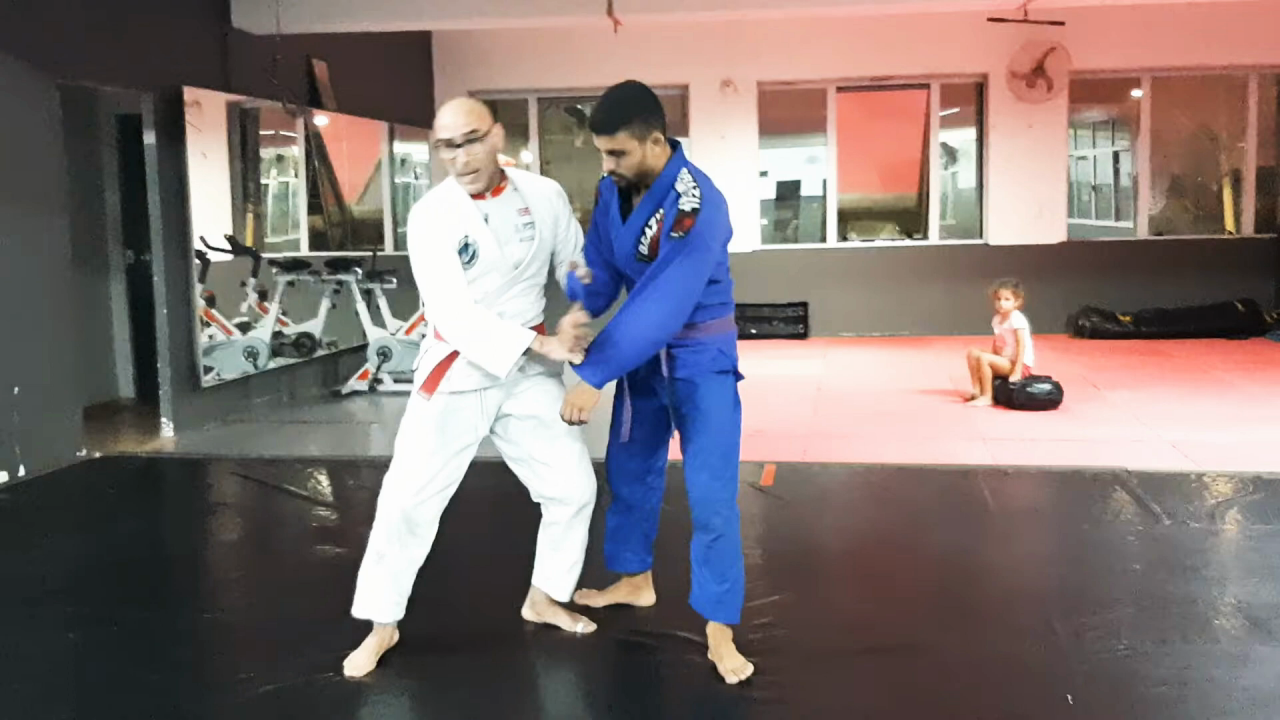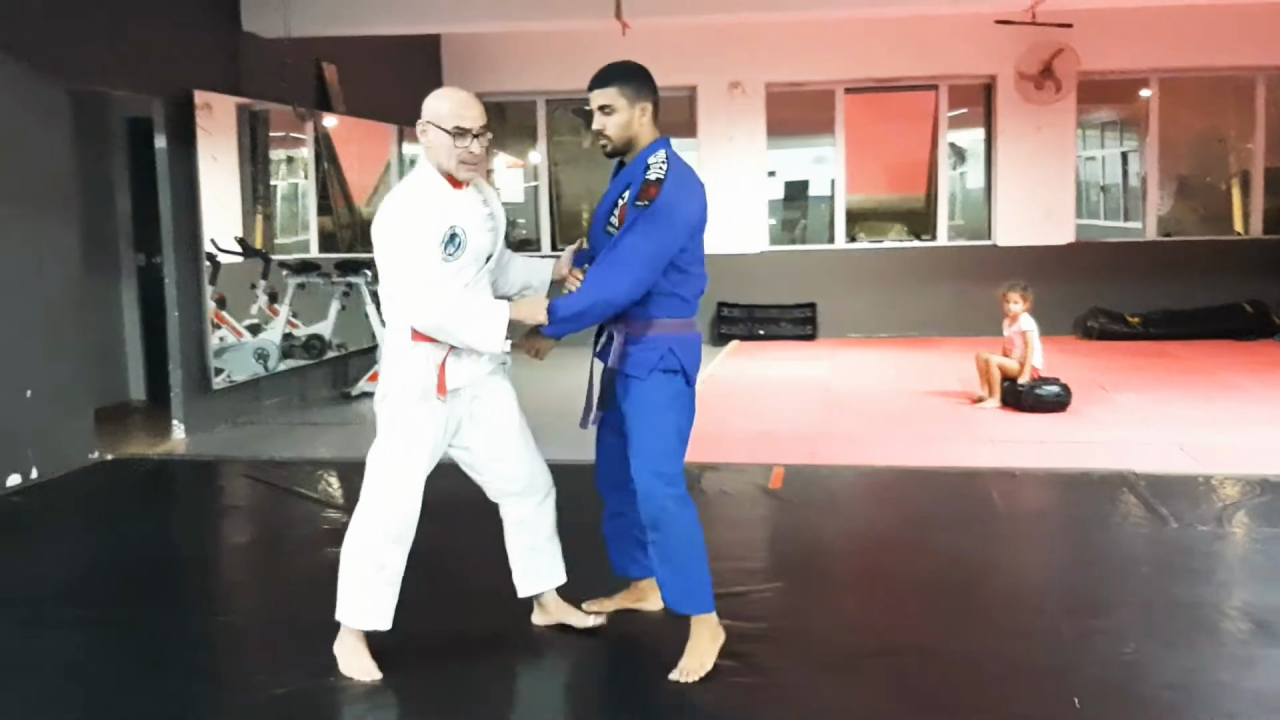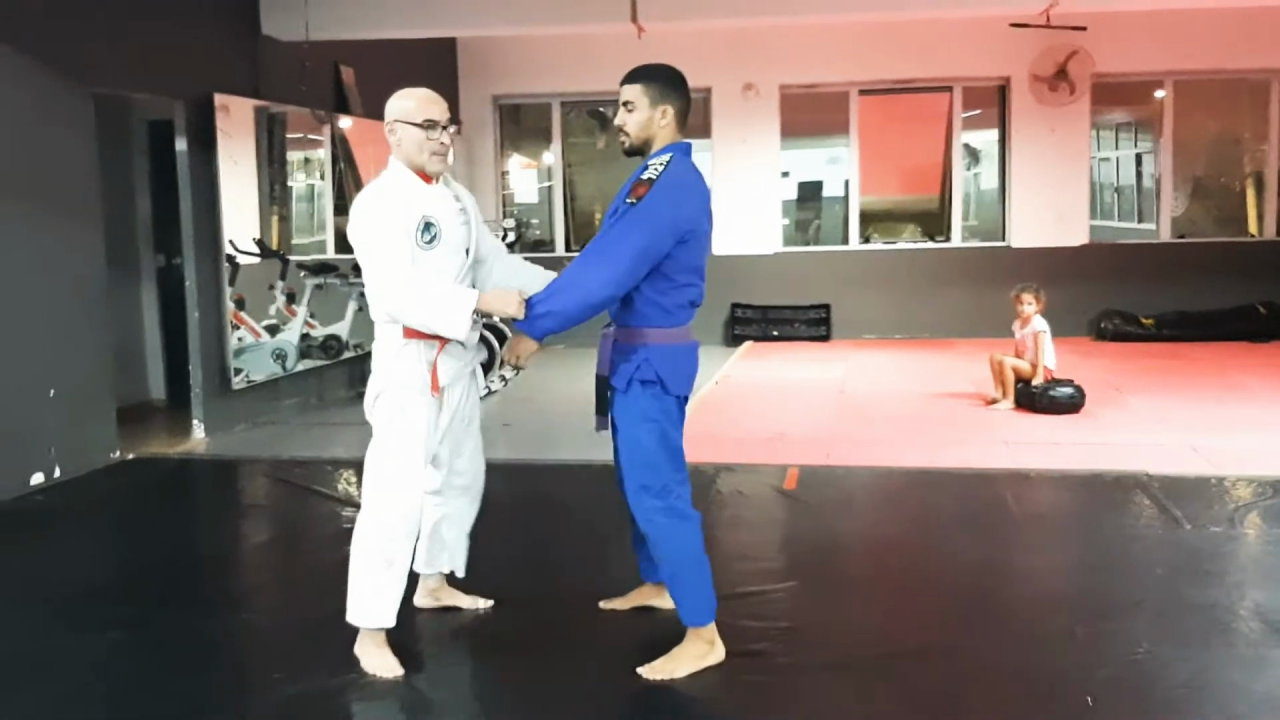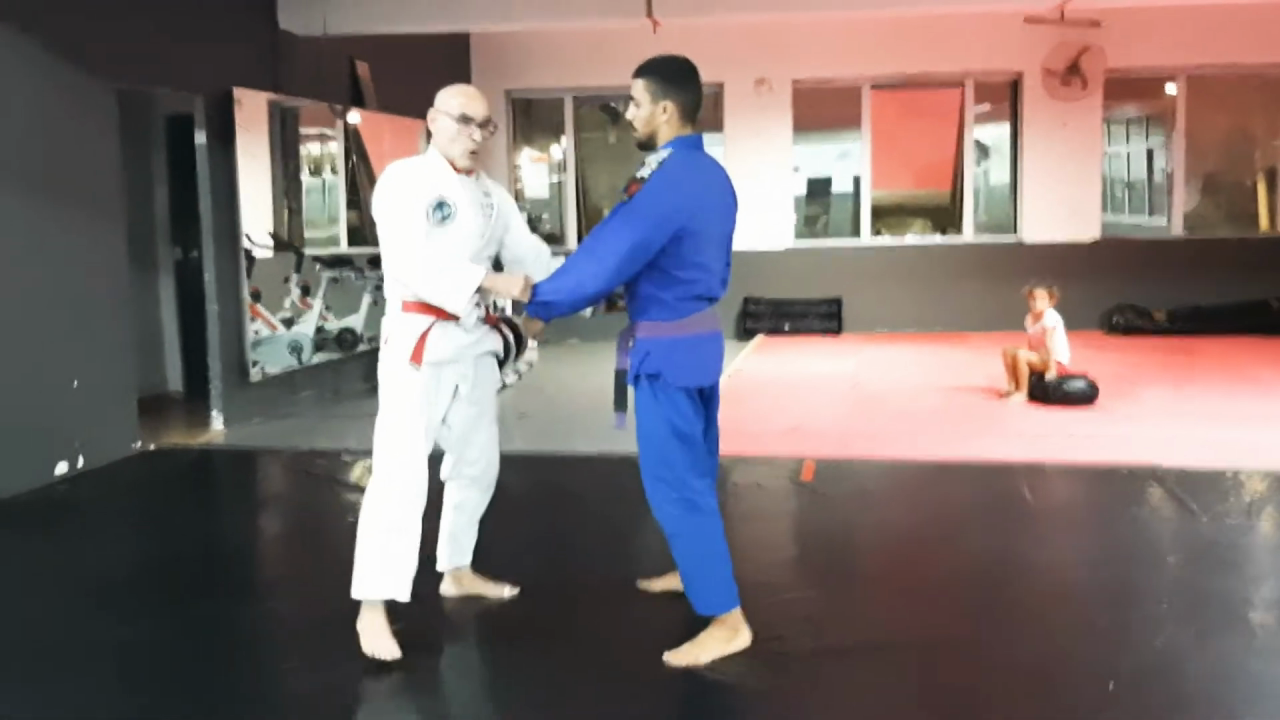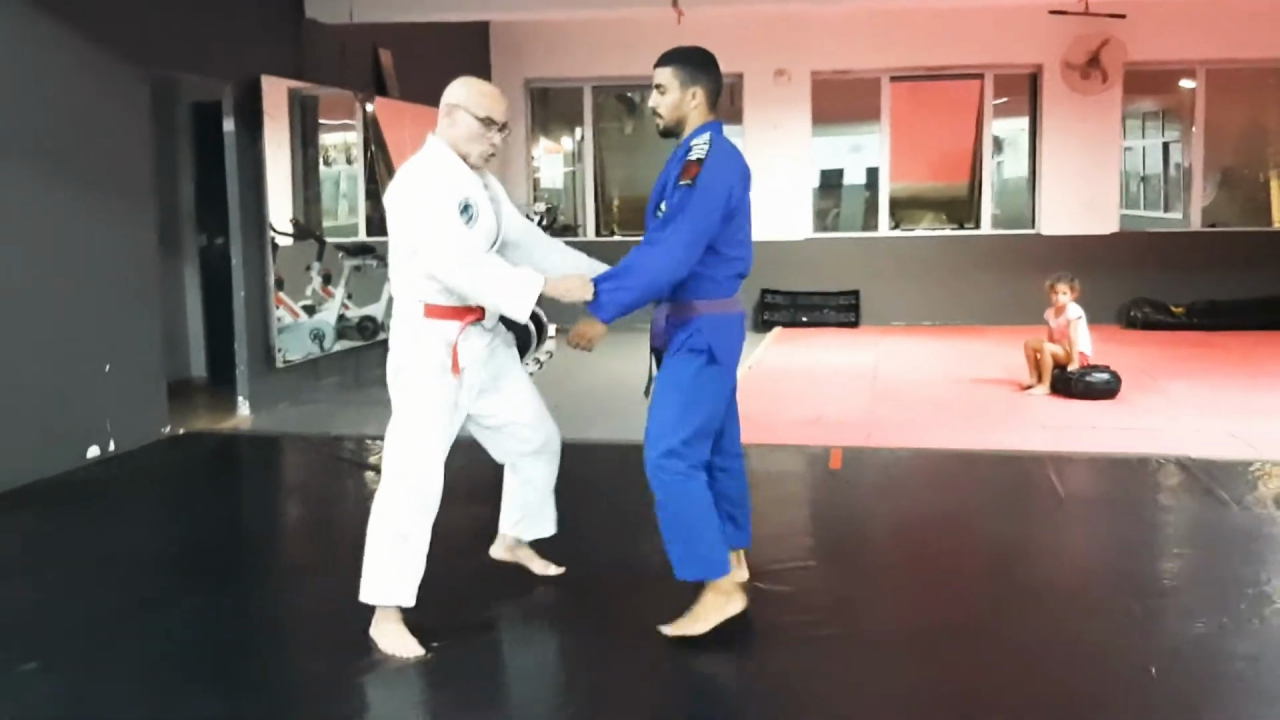
dt=0.4s
person 1, frame 1
left shoulder: (697, 207)
right shoulder: (614, 188)
left elbow: (662, 307)
right elbow: (601, 260)
left wrist: (592, 377)
right wrist: (583, 310)
left hip: (700, 356)
right hip: (644, 351)
left knee: (710, 493)
right knee: (629, 470)
left ankle: (719, 630)
right ankle: (634, 578)
person 1, frame 2
left shoulder: (668, 183)
right shoulder: (628, 177)
left elbow: (625, 279)
right elbow: (606, 259)
left wrist: (549, 325)
right wrist: (577, 275)
left hip: (660, 351)
right hip: (627, 347)
left knee: (657, 486)
right knee: (617, 477)
left ankle: (703, 621)
right ankle: (643, 584)
person 1, frame 3
left shoulder: (663, 184)
right shoulder: (677, 179)
left elbow: (605, 270)
left wrist: (532, 326)
right wrist: (546, 308)
left hip: (649, 357)
right hip: (654, 350)
left knee: (658, 492)
right knee: (645, 481)
left ankle: (703, 635)
right ankle: (660, 583)
person 1, frame 4
left shoulder: (661, 181)
right shoulder: (712, 174)
left elbow: (601, 262)
left wrist: (539, 304)
right wrist: (630, 289)
left hip: (667, 348)
right hip: (698, 338)
left knee: (676, 485)
right knee: (692, 470)
left ankle: (726, 620)
right ankle: (694, 571)
person 1, frame 5
left shoulder: (708, 162)
right shoulder: (698, 157)
left elbow: (669, 257)
right elbow: (668, 247)
left wrist: (601, 312)
right wrist: (605, 288)
left hip: (702, 328)
right hip: (699, 325)
left knee: (670, 455)
right knee: (716, 445)
left ankle: (719, 587)
right ankle: (728, 555)
person 2, frame 1
left shoulder: (545, 196)
right shoulder: (431, 216)
left elbow: (574, 262)
right elbow: (453, 313)
left wrist: (581, 311)
right wrist: (536, 342)
left hip: (527, 373)
right hip: (455, 370)
left knee: (573, 486)
right knee: (409, 496)
left ankle: (542, 598)
right ankle: (384, 624)
person 2, frame 2
left shoulder: (482, 199)
right shoulder: (406, 208)
right elbow: (424, 309)
left wrist: (551, 270)
right wrist: (512, 315)
left hip: (473, 367)
right hip: (418, 370)
left knee: (524, 480)
right knee: (393, 502)
left ankle: (547, 598)
right ankle: (351, 632)
person 2, frame 3
left shoulder: (456, 198)
right shoulder: (379, 202)
left elbow: (495, 264)
right elbow: (400, 295)
right wrist: (482, 303)
left hip: (456, 360)
right hip: (408, 364)
left knee: (460, 480)
right knee: (396, 495)
left ankle: (432, 582)
right ankle: (371, 630)
person 2, frame 4
left shoulder: (494, 196)
right shoulder: (404, 179)
left elbow: (533, 260)
right elbow: (413, 263)
right wrist: (488, 281)
left hip: (472, 344)
right hip: (416, 344)
left knee: (475, 465)
right knee: (401, 473)
left ankle: (457, 571)
right ankle: (372, 609)
person 2, frame 5
left shoulder: (482, 185)
right shoulder: (418, 181)
left elbow: (528, 242)
right elbow: (457, 266)
left wrist: (606, 277)
right wrist: (546, 286)
left hip: (481, 340)
right hip: (430, 344)
left knee: (536, 438)
right knee: (416, 476)
left ankle: (512, 539)
right ankle: (386, 613)
